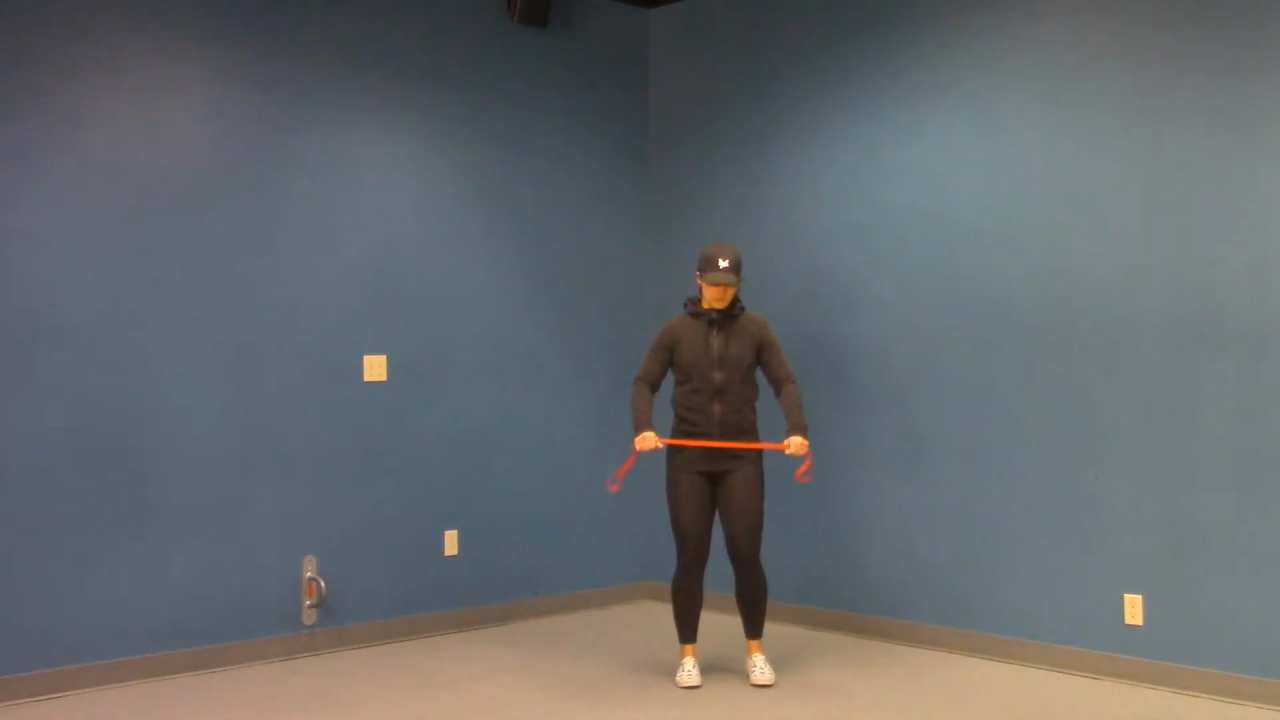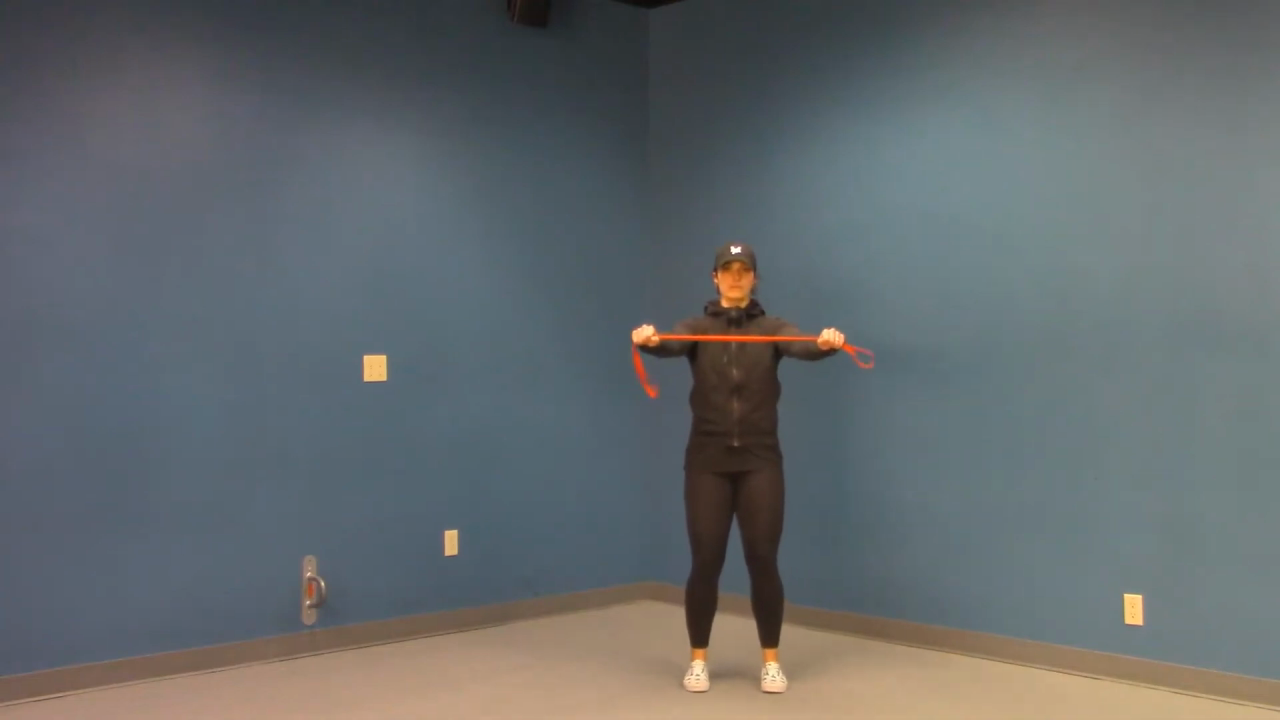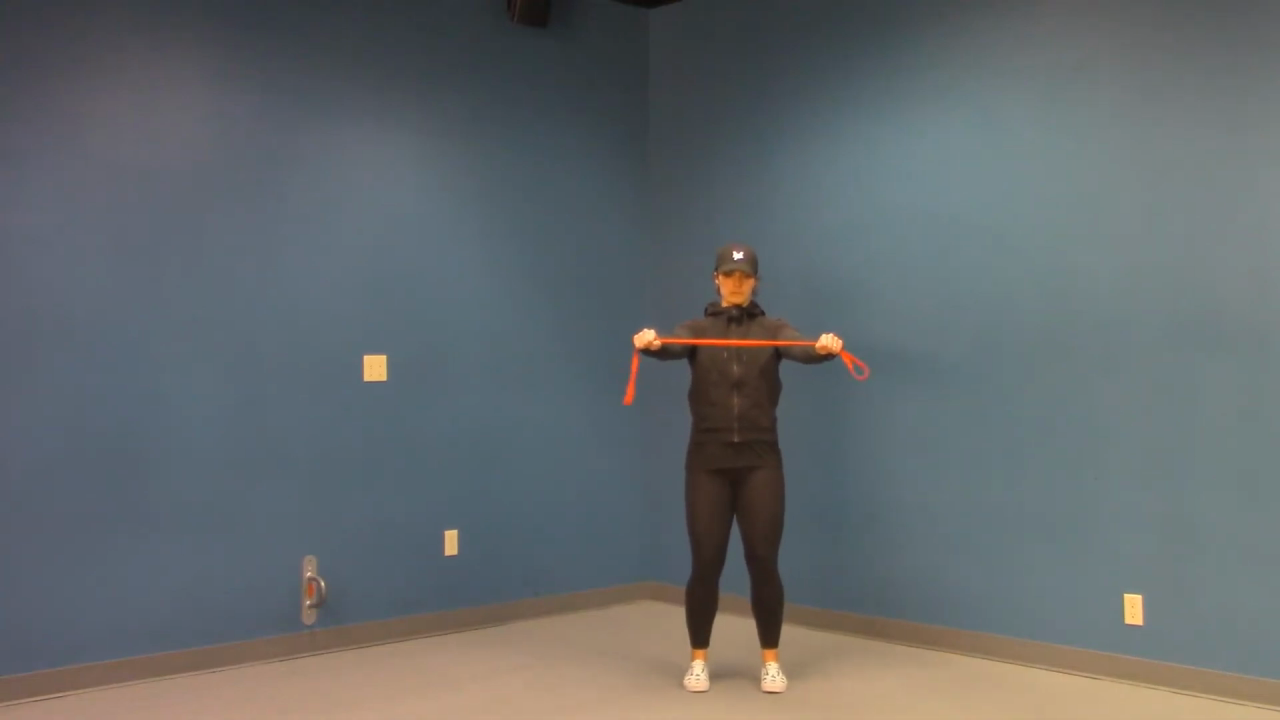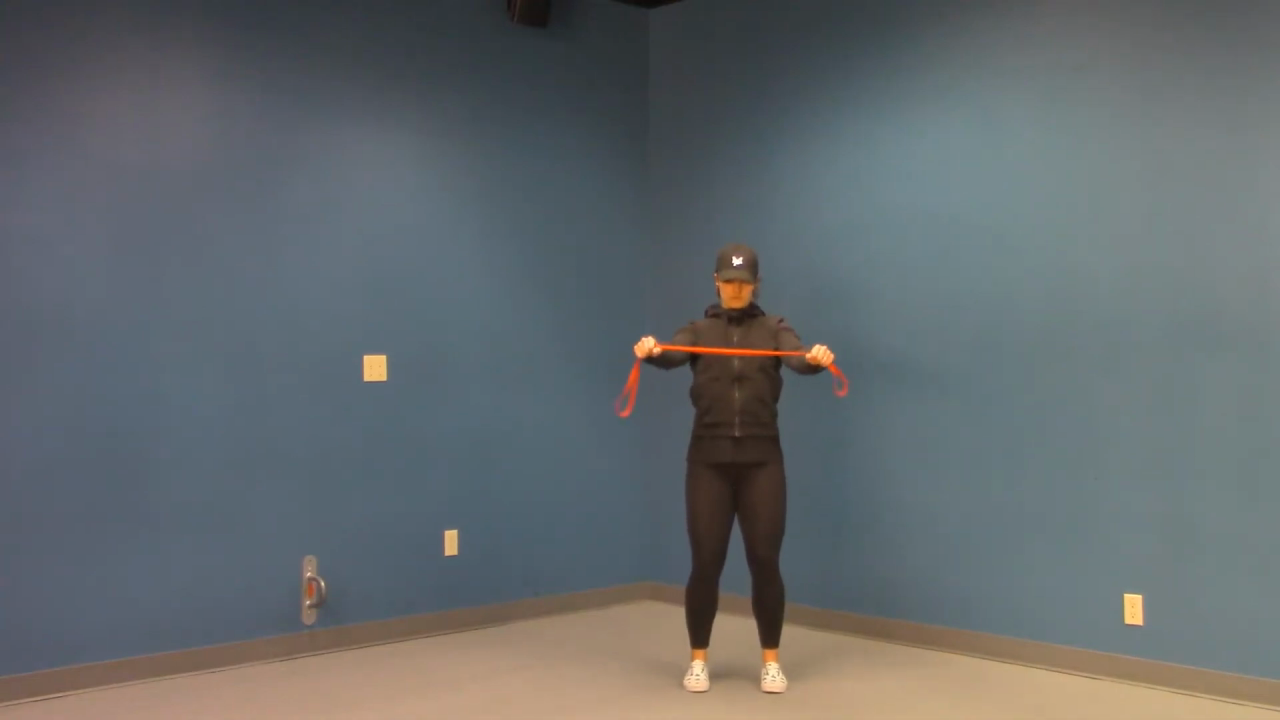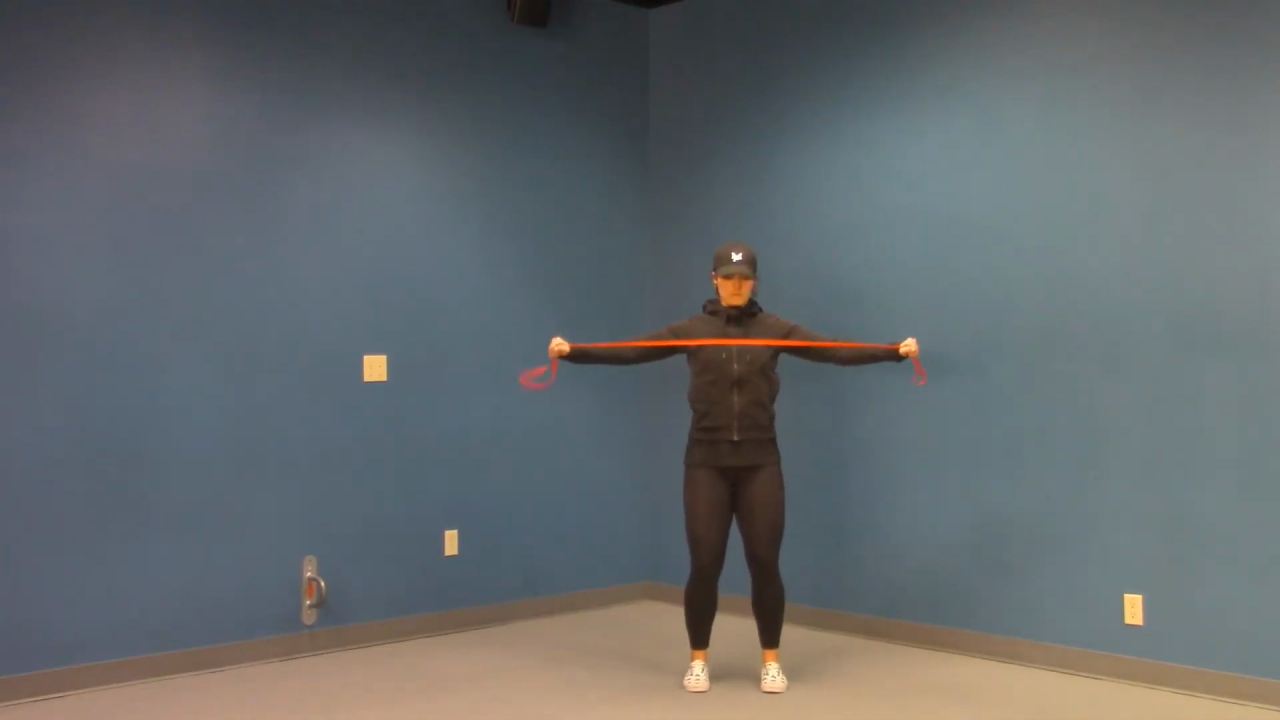
dt=1s
person 1, frame 1
left shoulder: (755, 328)
right shoulder: (676, 329)
left elbow: (785, 382)
right elbow: (645, 382)
left wrist: (797, 428)
right wrist: (643, 426)
left hip: (741, 457)
right hip: (688, 457)
left knee: (746, 556)
right knee: (690, 559)
left ankle: (755, 651)
right ankle: (688, 656)
person 1, frame 2
left shoulder: (772, 328)
right shoulder: (698, 327)
left elbow: (800, 347)
right elbow: (672, 344)
left wrist: (825, 344)
right wrist: (650, 340)
left hip: (760, 459)
right hip: (708, 459)
left knee: (763, 562)
right knee: (706, 563)
left ankle: (771, 660)
right ankle: (698, 659)
person 1, frame 3
left shoulder: (772, 328)
right shoulder: (698, 328)
left elbow: (799, 349)
right elbow: (673, 347)
left wrist: (824, 348)
right wrist: (651, 343)
left hip: (760, 460)
right hip: (708, 460)
left knee: (763, 563)
right knee: (706, 564)
left ankle: (770, 660)
right ankle: (698, 660)
person 1, frame 4
left shoulder: (773, 328)
right shoulder: (698, 330)
left elbow: (796, 358)
right elbow: (674, 356)
left wrist: (817, 359)
right wrist: (651, 351)
left hip: (762, 459)
right hip: (709, 458)
left knee: (765, 562)
right knee: (706, 563)
left ankle: (771, 660)
right ankle: (698, 659)
person 1, frame 5
left shoulder: (775, 329)
right shoulder: (692, 329)
left elbow: (834, 351)
right elbow: (633, 351)
left wrist: (894, 352)
right wrist: (573, 352)
left hip: (760, 460)
right hip: (706, 461)
left knee: (765, 563)
right knee: (705, 564)
left ankle: (771, 660)
right ankle: (698, 660)
